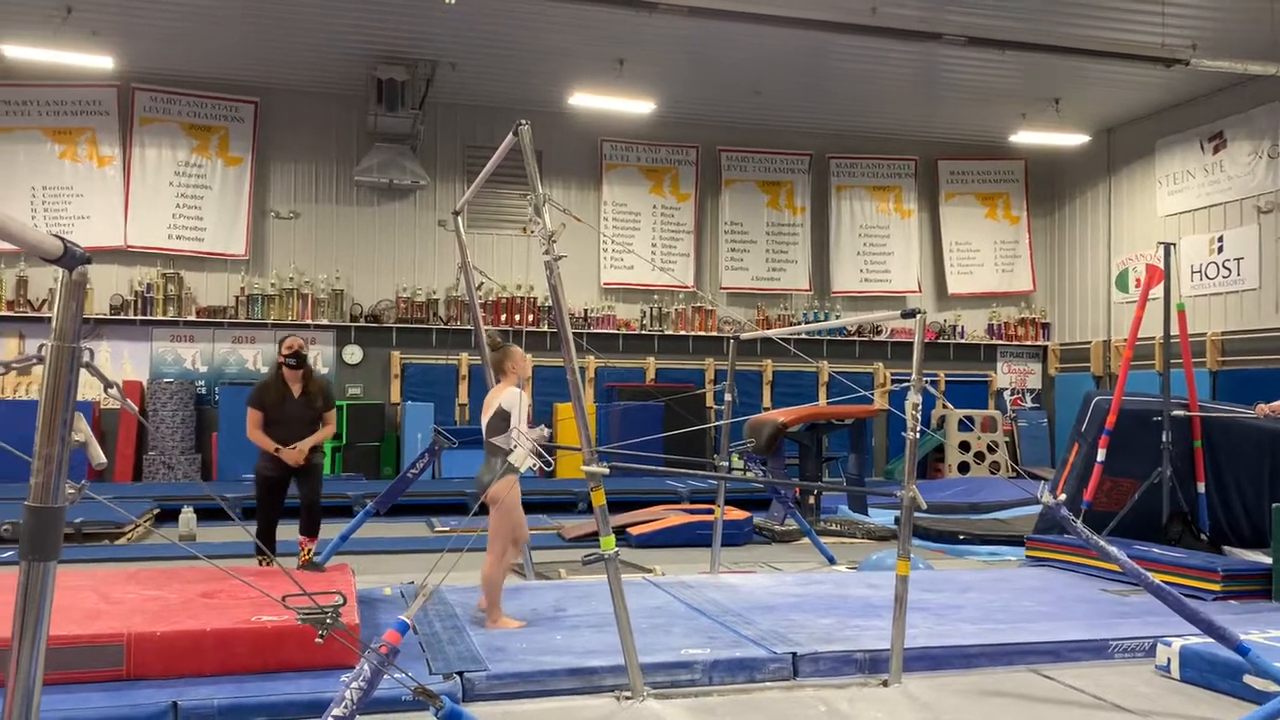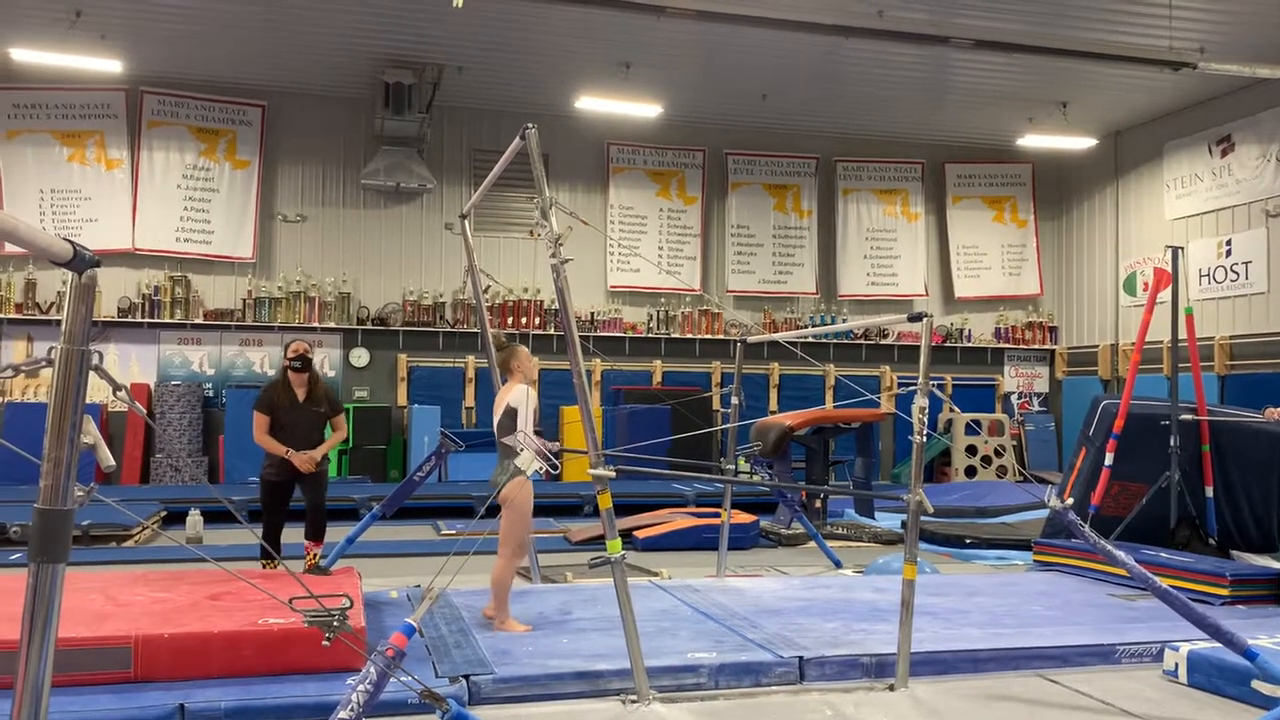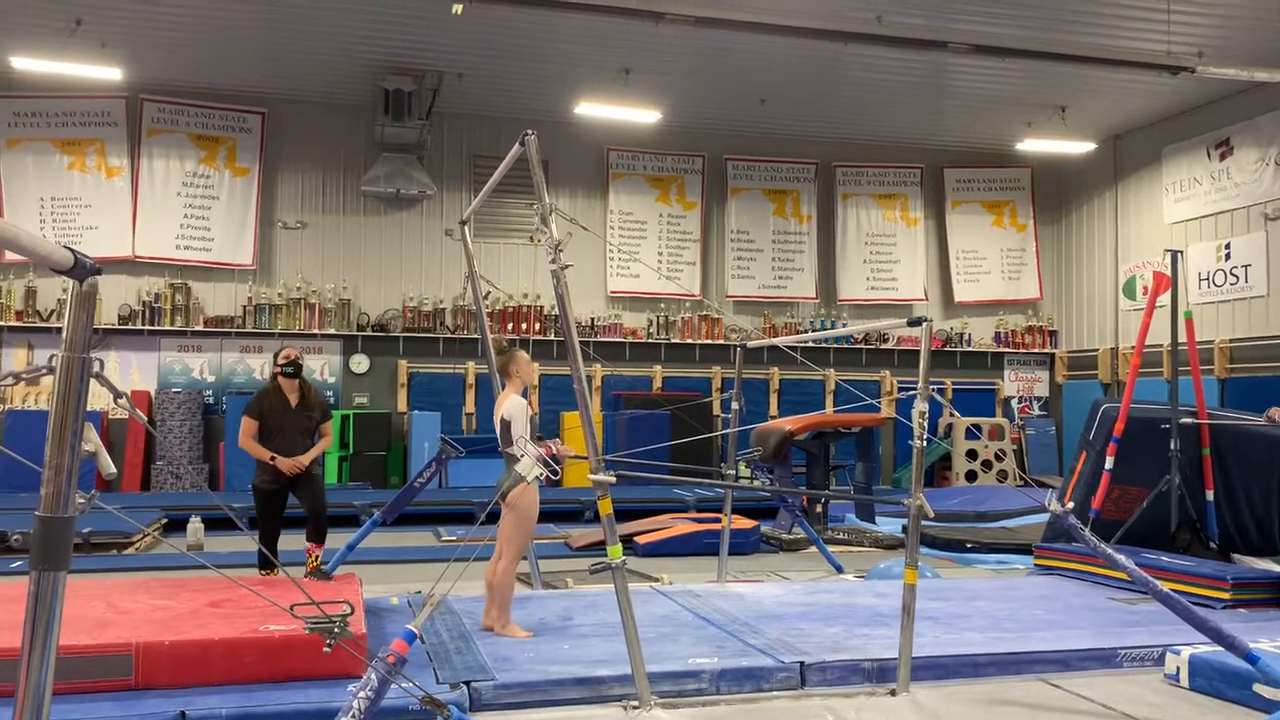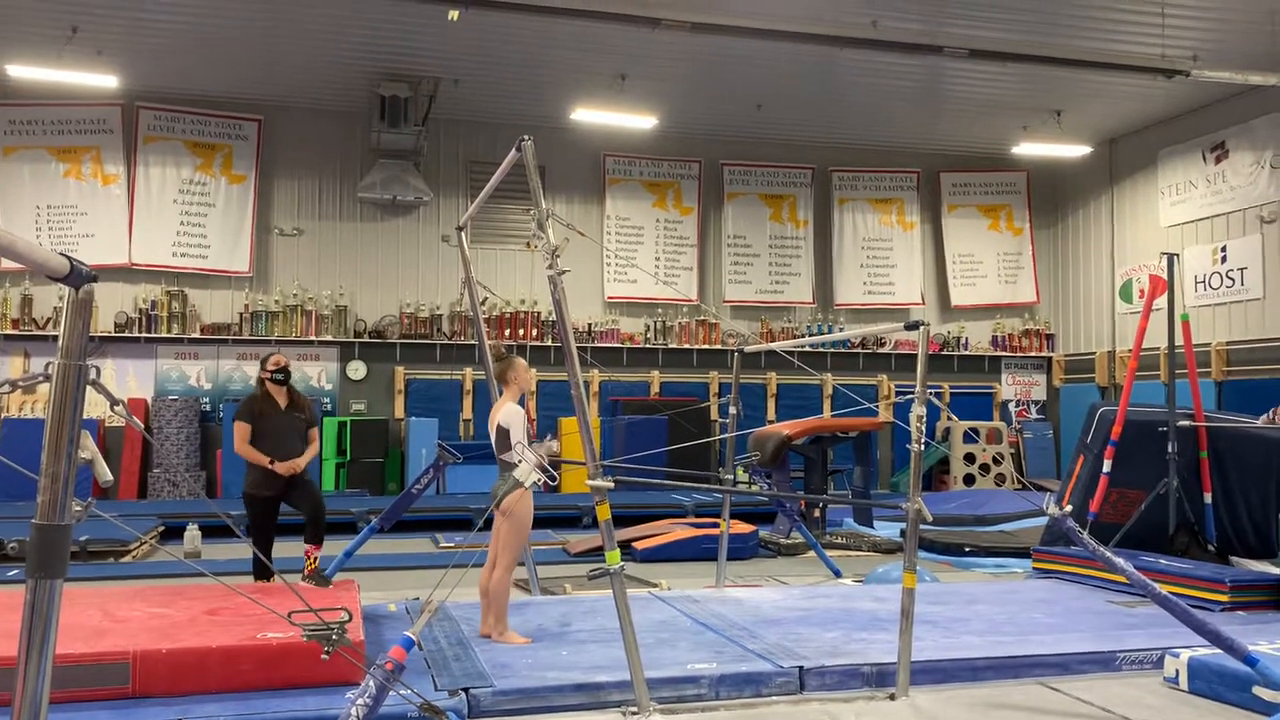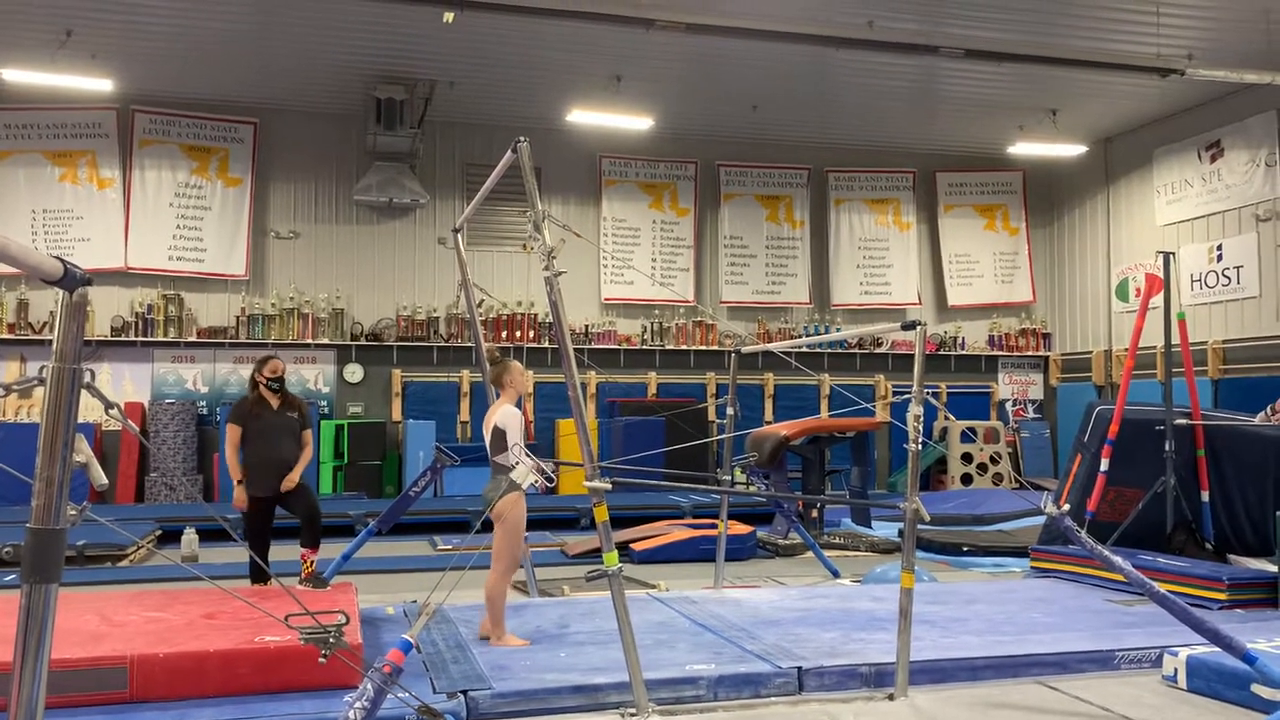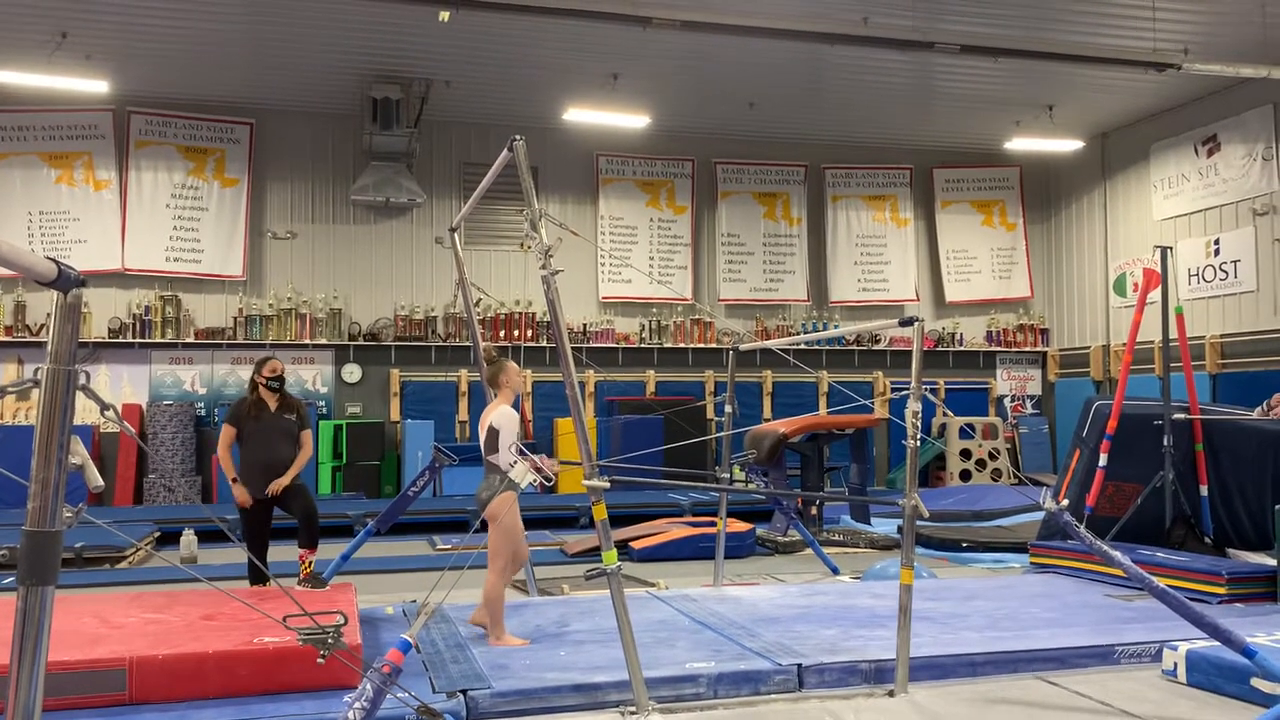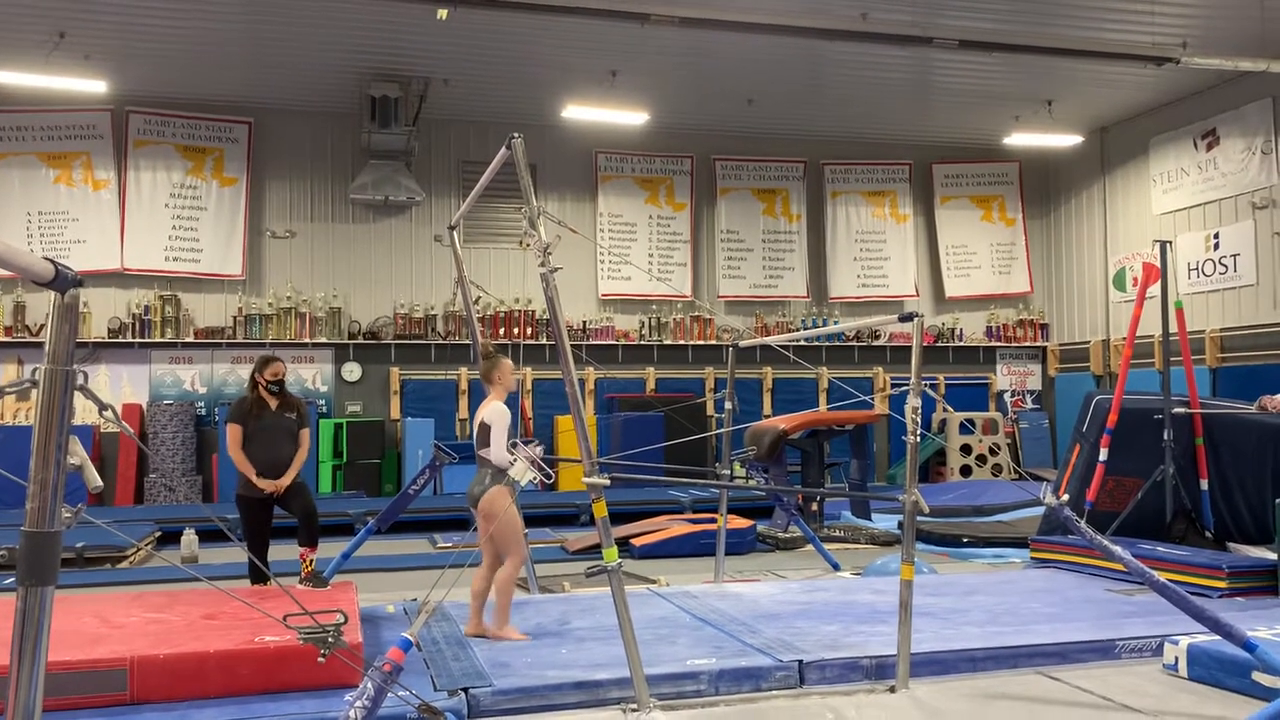
dt=0.3s
person 1, frame 1
left shoulder: (493, 395)
right shoulder: (516, 395)
right elbow: (521, 446)
left wrist: (531, 436)
right wrist: (534, 440)
left hip: (489, 474)
right hip: (502, 478)
left knee: (519, 540)
right knee: (498, 551)
left ankle: (489, 600)
right ankle: (495, 616)
person 1, frame 2
left shoulder: (504, 394)
right shoulder: (525, 392)
right elbow: (525, 441)
left hip: (505, 474)
right hip: (516, 477)
left knee: (519, 549)
right knee: (509, 553)
left ankle: (494, 606)
right ankle: (503, 617)
person 1, frame 3
left shoulder: (503, 401)
right shoulder: (518, 403)
right elbow: (524, 452)
left wrist: (545, 448)
right wrist: (553, 450)
left hip: (510, 481)
right hip: (522, 484)
left knee: (500, 554)
right knee: (511, 557)
left ankle: (491, 615)
right ankle: (503, 622)
person 1, frame 4
left shoulder: (498, 409)
right shoulder: (515, 412)
right elbow: (522, 460)
left wrist: (537, 451)
right wrist: (541, 455)
left hip: (503, 487)
right hip: (516, 490)
left knee: (494, 562)
right knee: (506, 565)
left ankle: (488, 623)
right ankle: (501, 630)
person 1, frame 5
left shoulder: (493, 413)
right shoulder: (512, 413)
right elbow: (516, 461)
left hip: (497, 489)
right hip: (508, 493)
left knee: (509, 564)
right knee: (502, 568)
left ankle: (489, 624)
right ankle: (499, 633)
person 1, frame 6
left shoulder: (489, 412)
right shoulder: (508, 414)
right elbow: (507, 462)
left hip: (490, 489)
right hip: (501, 493)
left knee: (519, 558)
right knee: (500, 567)
left ankle: (483, 612)
right ankle: (498, 633)
person 1, frame 7
left shoulder: (485, 408)
right shoulder: (500, 410)
right elbow: (499, 457)
left wrist: (518, 457)
left hip: (481, 487)
right hip: (493, 489)
left knee: (491, 561)
right knee: (515, 557)
left ankle: (476, 623)
right ankle: (502, 625)
person 2, frame 1
left shoulder: (320, 387)
right shoulder: (265, 389)
left elbow: (330, 425)
right elbow: (253, 430)
left wrist: (307, 443)
right wrist: (280, 451)
left hip: (308, 458)
right hip: (272, 462)
left knee: (312, 502)
right knee: (267, 519)
left ankle: (306, 560)
right ankle: (265, 569)
person 2, frame 2
left shoulder: (325, 392)
right shoulder: (271, 392)
left elbow: (341, 430)
right elbow: (260, 435)
left wrist: (319, 452)
right wrist: (291, 455)
left hip: (314, 464)
right hip: (277, 467)
left knee: (317, 506)
right knee: (272, 523)
left ankle: (312, 564)
person 2, frame 3
left shoulder: (316, 399)
right shoulder: (262, 398)
left elbow: (327, 436)
right elbow: (245, 440)
left wrist: (308, 457)
right wrist: (276, 459)
left hip: (305, 471)
right hip: (269, 476)
left knee: (318, 509)
right knee: (268, 533)
left ankle: (313, 567)
person 2, frame 4
left shoulder: (303, 404)
right shoulder: (251, 404)
left elbow: (314, 441)
right elbow: (241, 445)
left wrist: (302, 460)
right wrist: (274, 464)
left hip: (295, 479)
right hip: (260, 484)
left knee: (317, 508)
right knee: (262, 542)
left ankle: (311, 571)
person 2, frame 5
left shoulder: (297, 406)
right shoulder: (244, 407)
left elbow: (307, 445)
right elbow: (231, 449)
left wrist: (296, 472)
right wrist: (239, 484)
left hip: (289, 483)
right hip: (256, 488)
left knee: (312, 511)
right knee: (258, 545)
left ankle: (308, 573)
person 2, frame 6
left shoulder: (296, 407)
right shoulder: (242, 408)
left elbow: (307, 447)
right elbow: (223, 449)
left wrist: (287, 477)
right wrist: (235, 484)
left hip: (286, 483)
right hip: (251, 489)
left knee: (309, 512)
right knee: (256, 546)
left ankle: (306, 574)
person 2, frame 7
left shoulder: (296, 406)
right shoulder: (242, 406)
left elbow: (304, 446)
right elbow: (234, 449)
left wrist: (288, 477)
right wrist: (258, 479)
left hip: (287, 482)
right hip: (252, 488)
left knee: (309, 511)
right knee: (257, 546)
left ankle: (307, 573)
